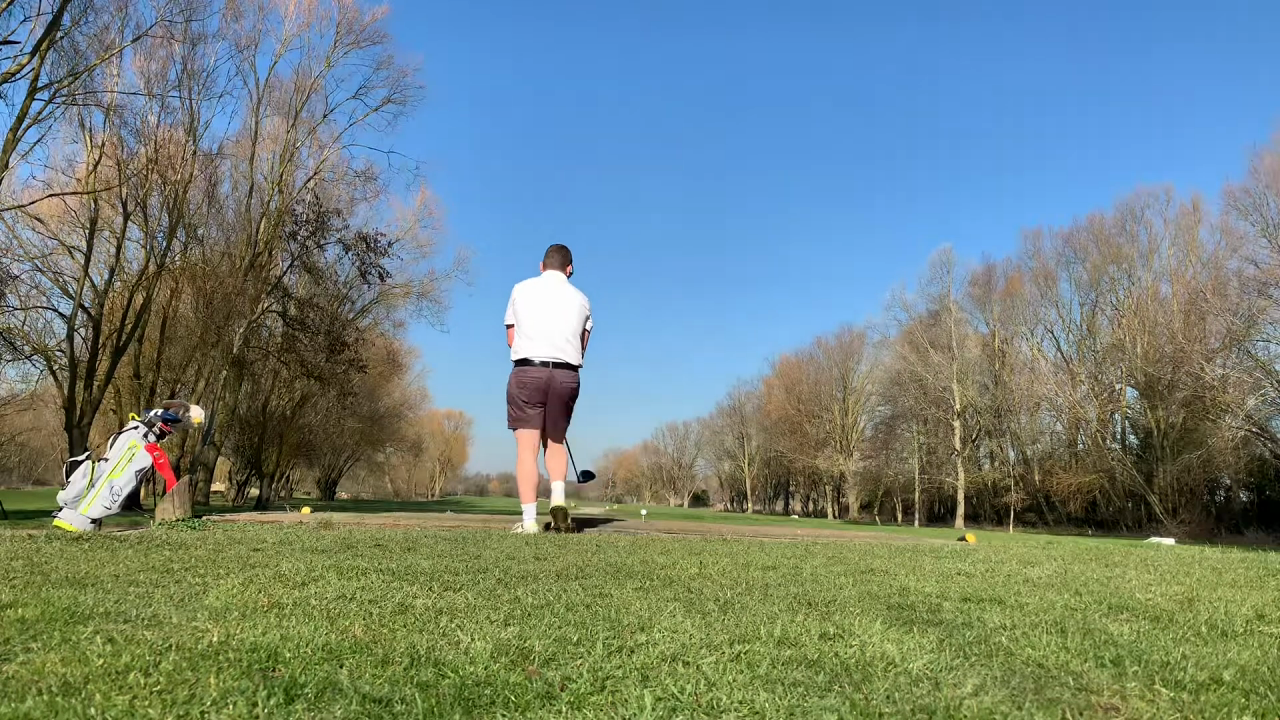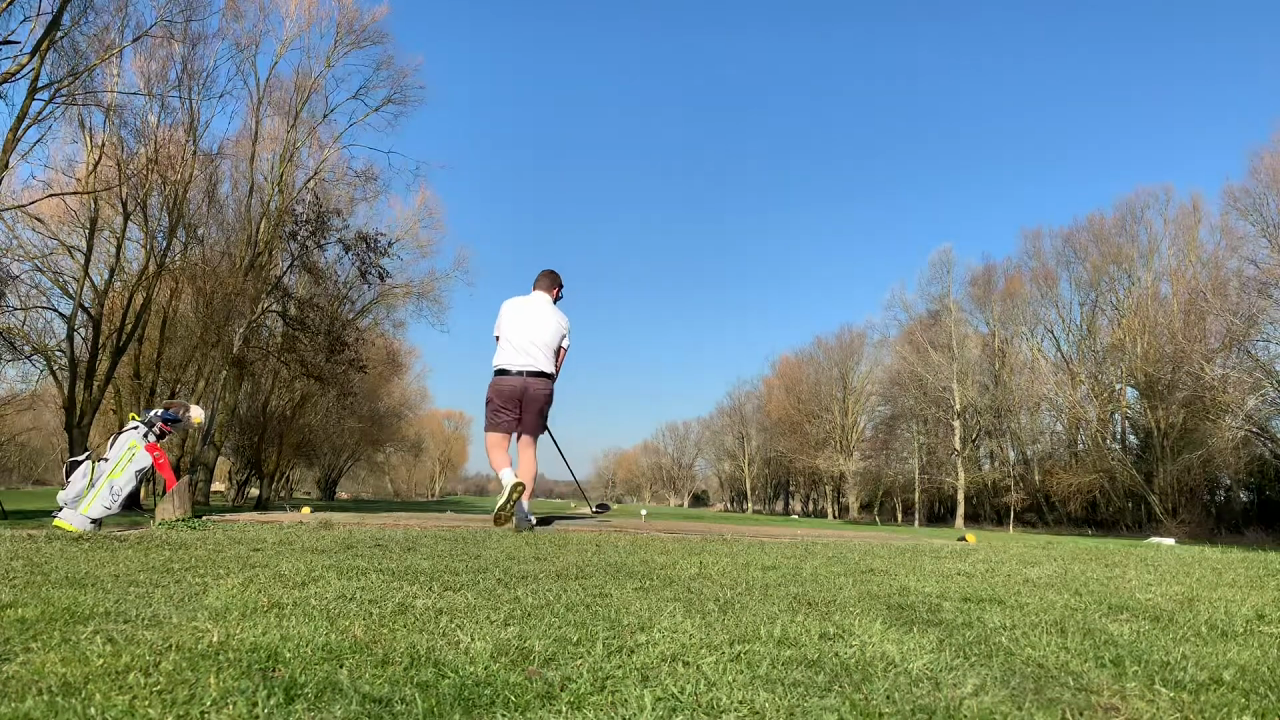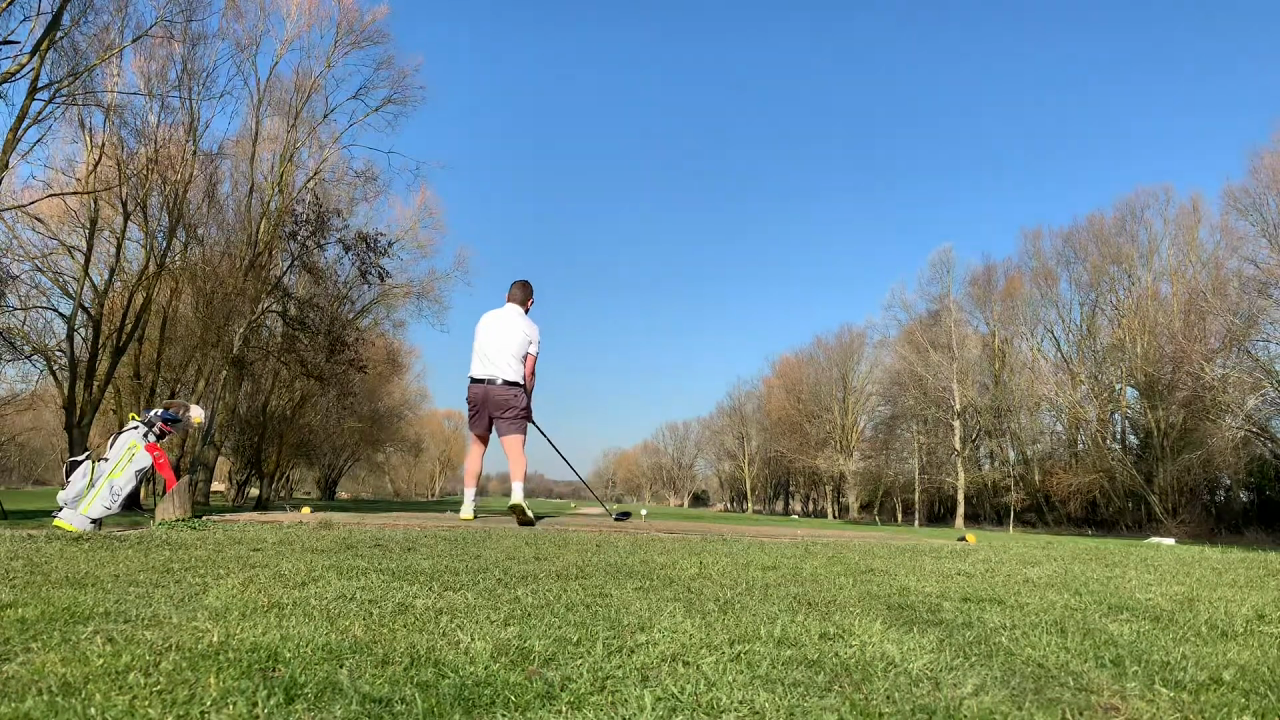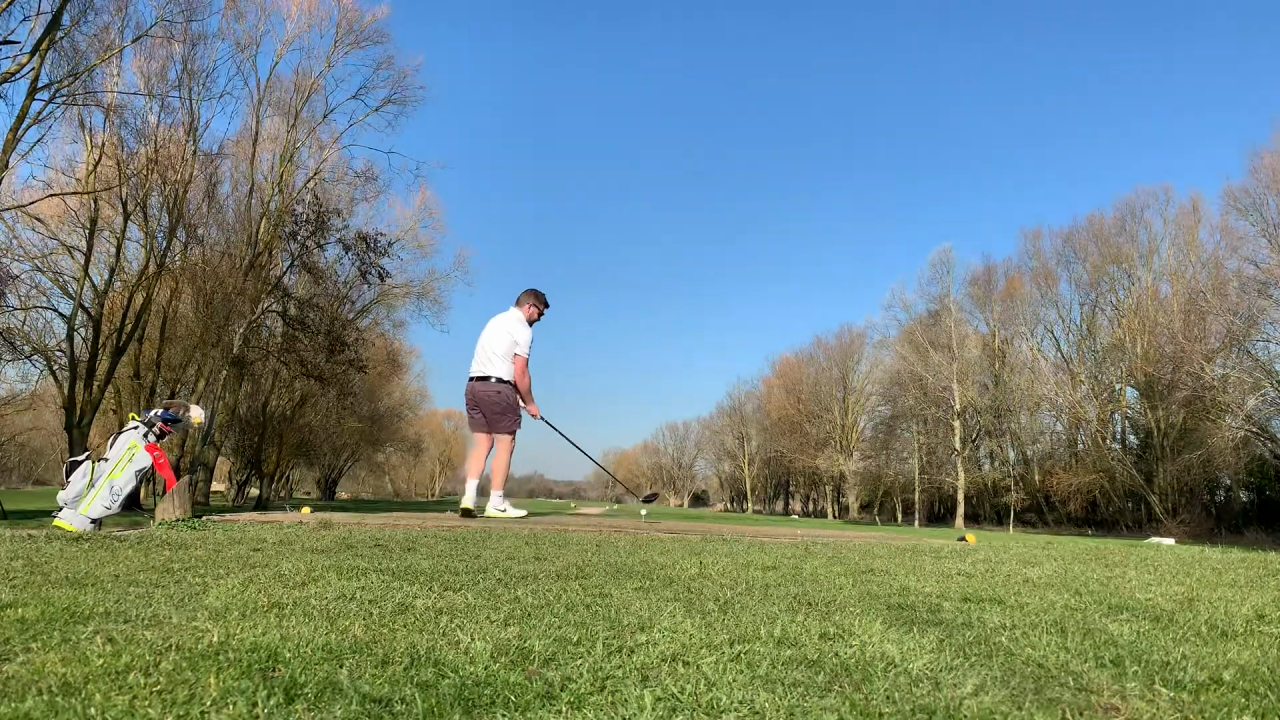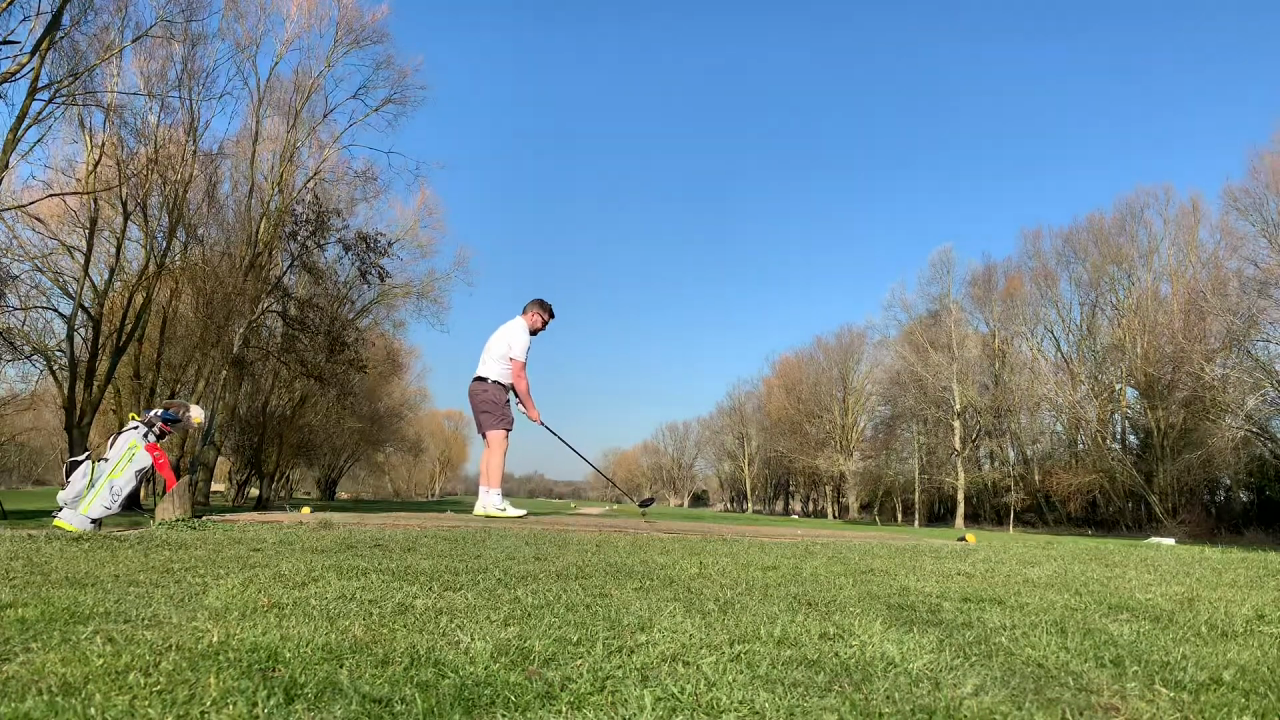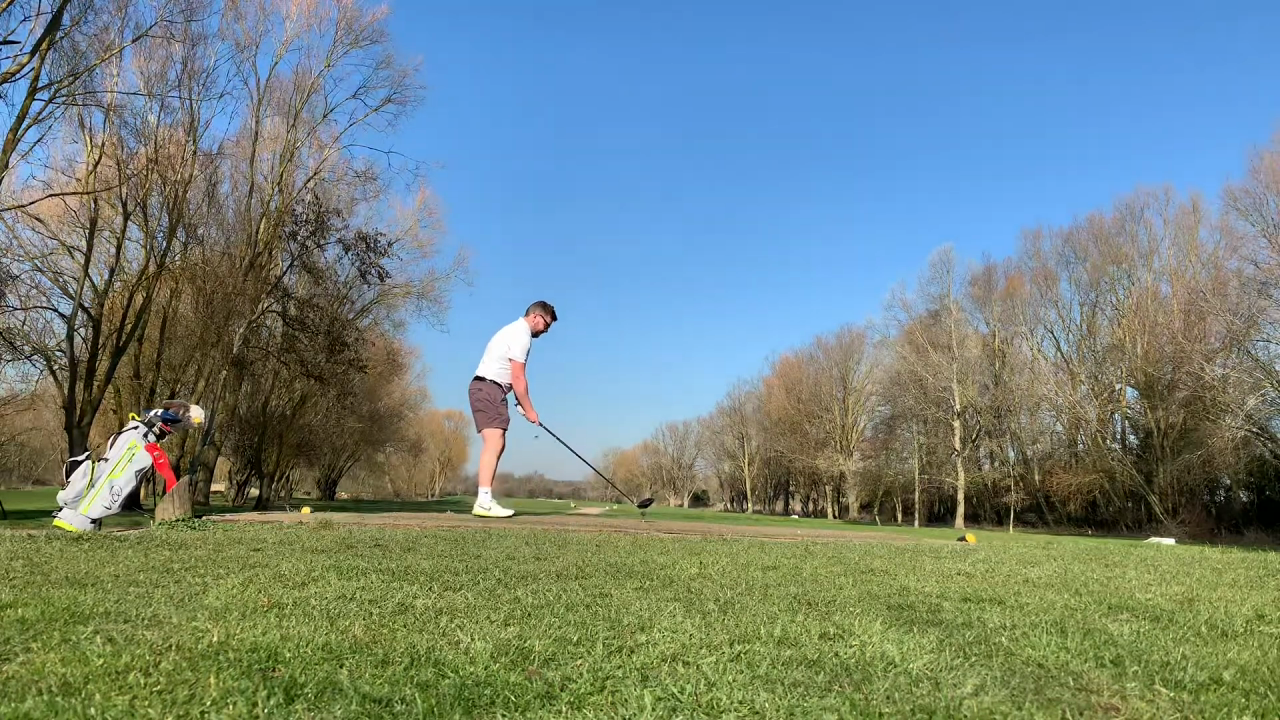
dt=0.5s
person 1, frame 1
left shoulder: (521, 289)
right shoulder: (581, 299)
left elbow: (511, 339)
right elbow: (582, 347)
left hip: (527, 373)
right hip: (566, 376)
left knee: (527, 449)
right knee: (555, 445)
left ankle: (529, 520)
right ankle: (557, 497)
person 1, frame 2
left shoulder: (508, 305)
right shoulder: (560, 319)
right elbow: (557, 364)
left hip: (505, 381)
right hip: (540, 384)
left knee: (496, 446)
right knee: (527, 450)
left ankle: (510, 482)
right ankle: (521, 513)
person 1, frame 3
left shoulder: (486, 318)
right shoulder: (530, 328)
right elbow: (528, 373)
right wrist: (527, 403)
left hip: (477, 387)
right hip: (508, 391)
left knee: (477, 446)
right knee: (515, 450)
left ankle: (468, 504)
right ankle: (517, 496)
person 1, frame 4
left shoulder: (497, 320)
right shoulder: (522, 330)
right elbow: (520, 374)
left wrist: (518, 397)
right wrist: (530, 403)
left hip: (474, 386)
right hip: (497, 389)
left knee: (481, 445)
right knee: (505, 445)
left ankle: (469, 496)
right ankle: (496, 503)
person 1, frame 5
left shoulder: (511, 328)
right shoulder: (521, 335)
right elbow: (518, 378)
left wrist: (521, 401)
right wrist: (531, 408)
left hip: (482, 388)
right hip: (490, 390)
left knee: (491, 445)
right knee: (499, 444)
left ankle: (483, 501)
right ankle: (495, 502)
person 1, frame 6
left shoulder: (515, 330)
right shoulder: (521, 335)
right elbow: (518, 378)
left wrist: (522, 405)
right wrist: (529, 410)
left hip: (486, 389)
right hip: (488, 389)
left knee: (496, 444)
right knee: (494, 442)
left ankle: (483, 499)
right ankle: (484, 502)
